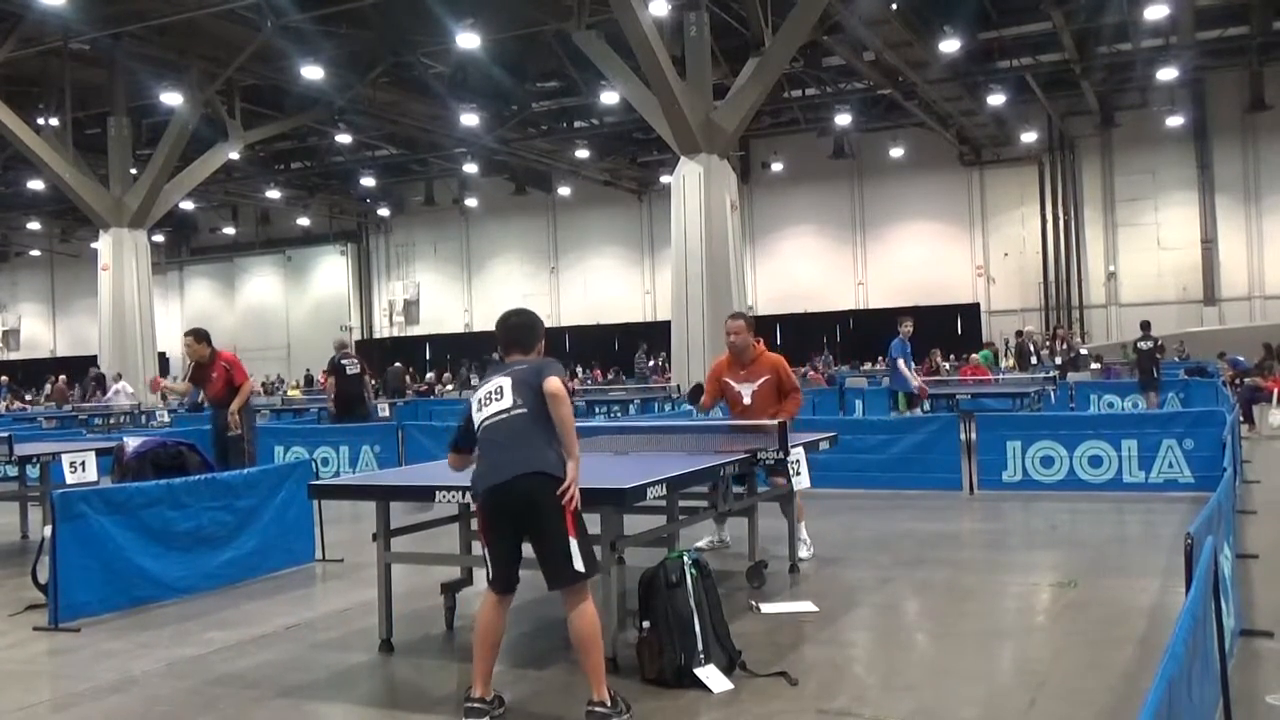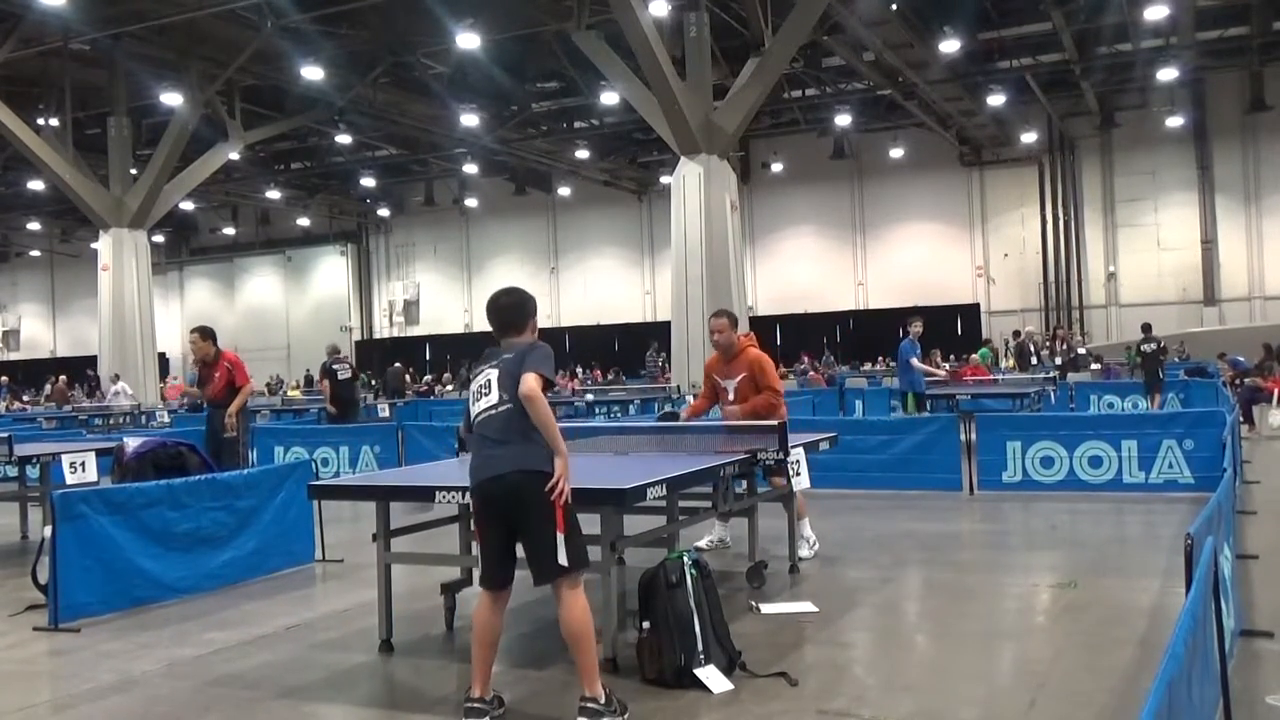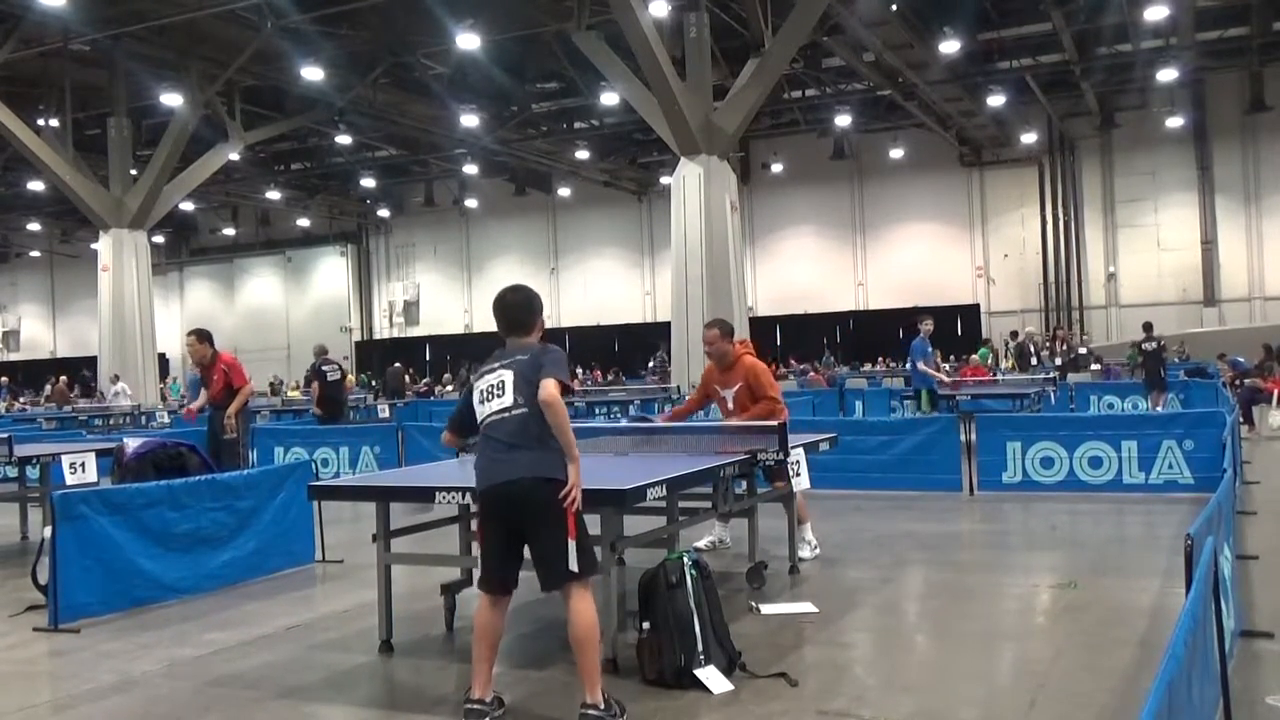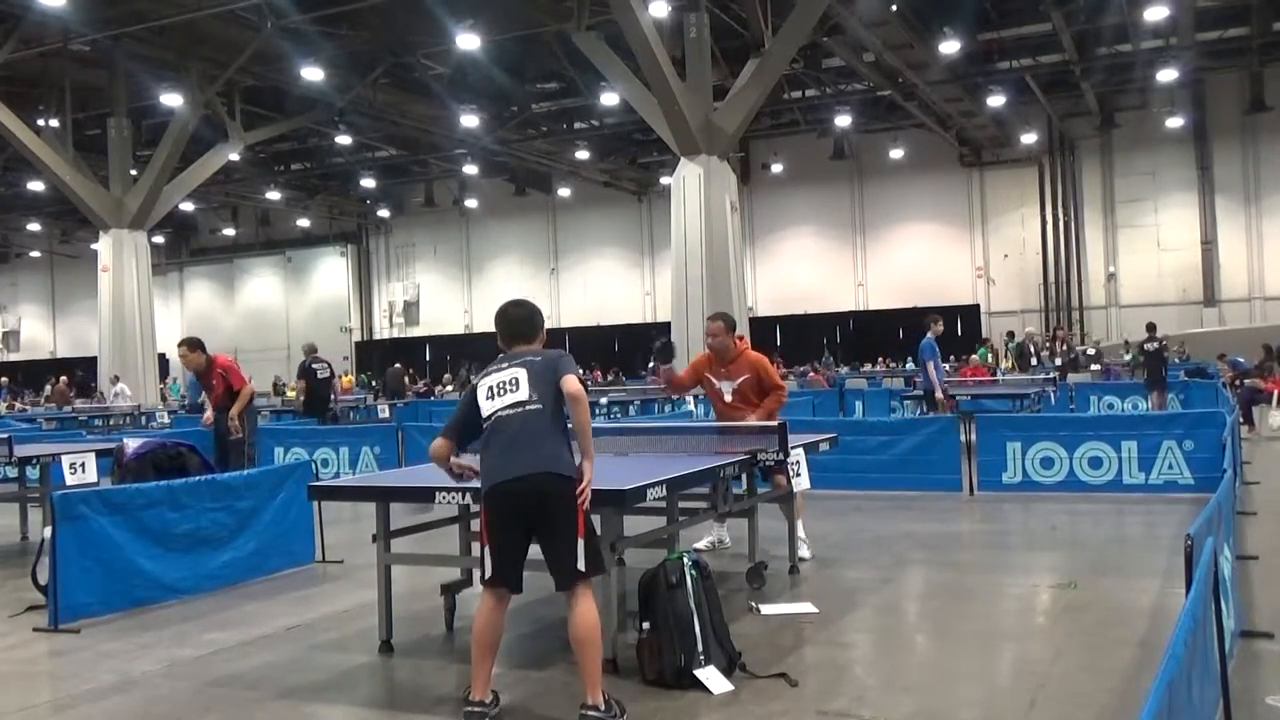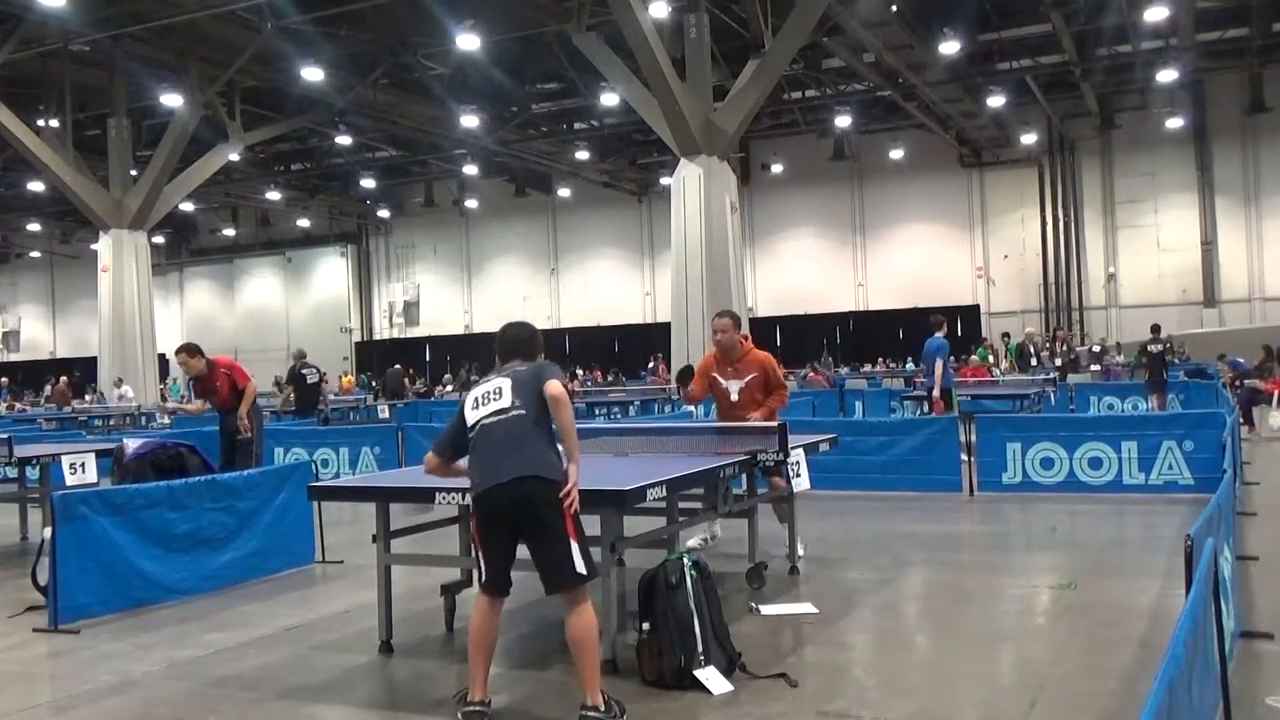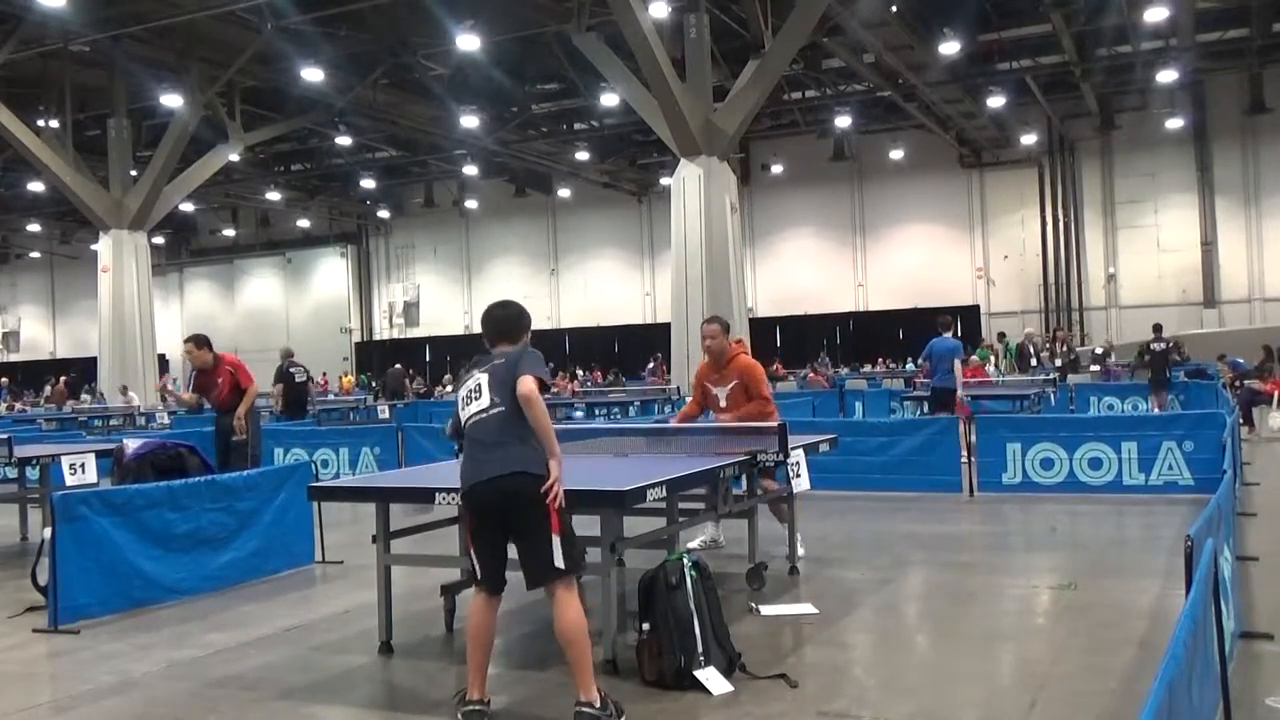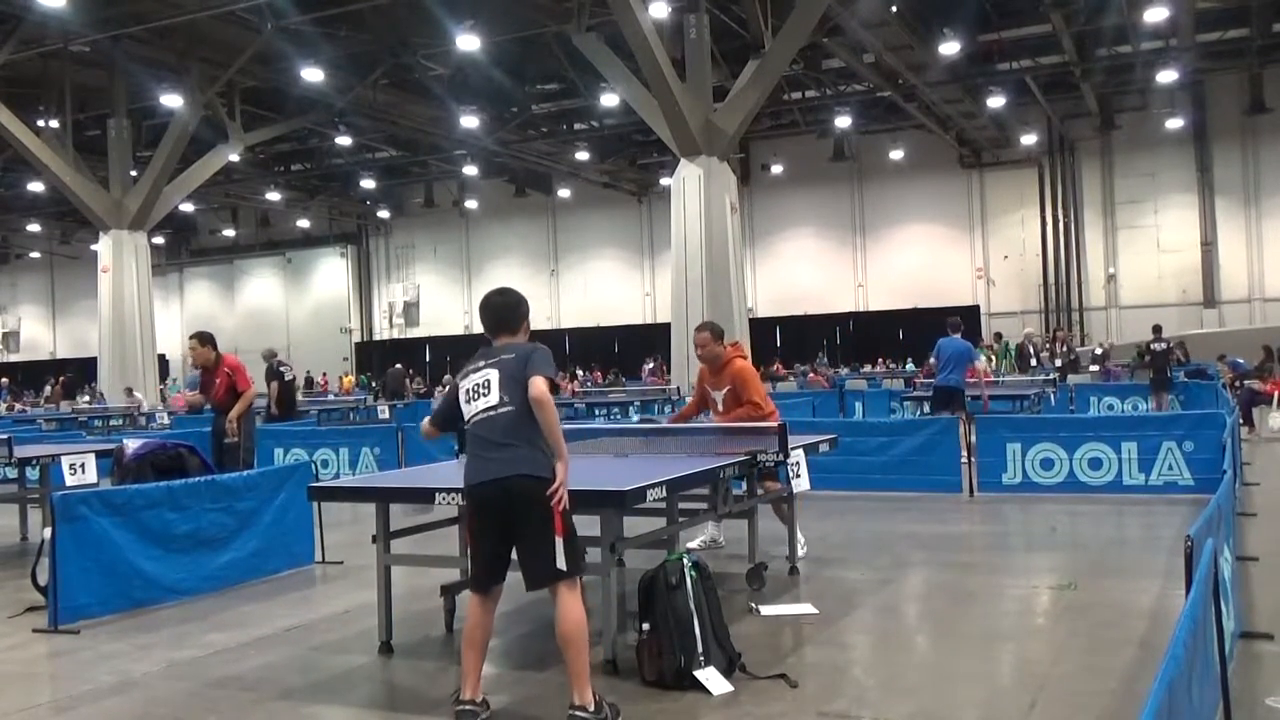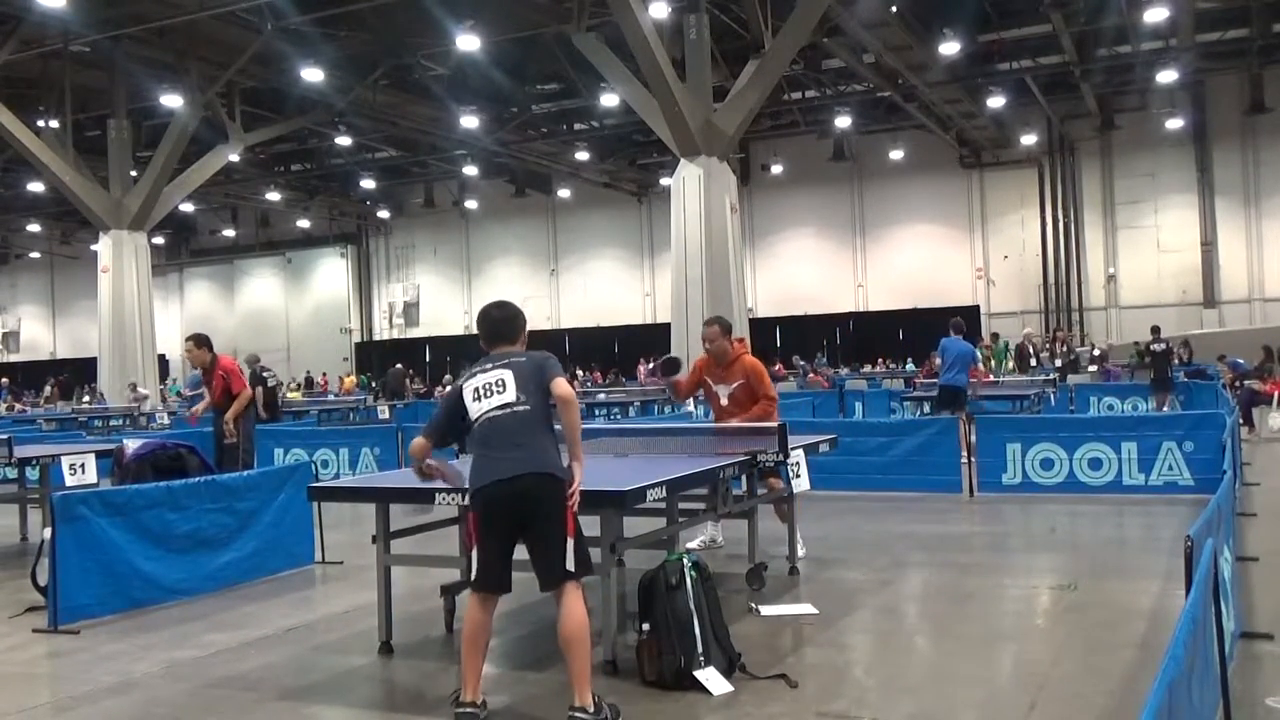
dt=0.2s
person 1, frame 1
left shoulder: (481, 390)
right shoulder: (544, 368)
left elbow: (456, 460)
right elbow: (555, 391)
right wrist: (573, 459)
left hip: (491, 490)
right hip: (540, 480)
left knee: (498, 591)
right knee: (575, 590)
person 1, frame 2
left shoulder: (480, 371)
right shoulder: (536, 351)
left elbow: (467, 431)
right elbow: (529, 390)
right wrist: (561, 453)
left hip: (484, 483)
right hip: (531, 476)
left knee: (493, 589)
right knee: (567, 583)
person 1, frame 3
left shoulder: (482, 374)
right shoulder: (548, 354)
left elbow: (451, 438)
right elbow: (549, 397)
right wrist: (573, 460)
left hip: (493, 487)
right hip: (543, 481)
left knee: (494, 592)
right knee: (576, 587)
person 1, frame 4
left shoulder: (483, 380)
right shoulder: (555, 359)
left elbow: (439, 450)
right elbow: (574, 392)
left wrist: (456, 468)
right wrist: (588, 458)
left hip: (500, 487)
right hip: (554, 480)
left knee: (496, 591)
right knee: (579, 589)
person 1, frame 5
left shoulder: (474, 392)
right shoulder: (543, 369)
left elbow: (433, 463)
right elbow: (556, 395)
left wrist: (464, 469)
right wrist: (573, 462)
left hip: (488, 493)
right hip: (538, 484)
left knee: (490, 593)
right knee: (575, 592)
person 1, frame 6
left shoulder: (469, 378)
right shoulder: (526, 356)
left elbow: (455, 430)
right elbow: (527, 392)
right wrist: (554, 457)
left hip: (476, 487)
right hip: (525, 479)
left knee: (487, 591)
right knee: (561, 586)
person 1, frame 7
left shoulder: (467, 374)
right shoulder: (533, 353)
left elbow: (430, 428)
right elbow: (539, 394)
left wrist: (441, 413)
right wrist: (561, 458)
left hip: (480, 487)
right hip: (531, 480)
left knee: (483, 592)
right knee: (565, 587)
person 1, frame 8
left shoulder: (466, 382)
right shoulder: (539, 360)
left elbow: (418, 448)
right elbow: (565, 395)
left wrist: (424, 468)
right wrist: (578, 461)
left hip: (488, 488)
right hip: (541, 479)
left knee: (483, 592)
right knee: (568, 588)
person 2, frame 1
left shoulder: (773, 362)
right shoulder: (720, 368)
left elbow: (794, 394)
right elbow: (710, 399)
left wrist: (782, 419)
right wrist: (701, 406)
left knee: (781, 483)
left ankle: (802, 538)
right ankle: (720, 535)
person 2, frame 2
left shoulder: (756, 358)
right shoulder: (712, 364)
left elbow: (774, 396)
right elbow: (706, 398)
left wrist: (742, 409)
right wrist: (688, 415)
left knee: (780, 482)
left ankle: (806, 536)
right ankle: (720, 534)
person 2, frame 3
left shoulder: (752, 367)
right shoulder: (711, 371)
left elbow: (772, 403)
right elbow: (697, 401)
left wrist: (741, 419)
right wrist: (669, 417)
left knee: (782, 486)
left ankle: (807, 539)
right ankle: (720, 534)
person 2, frame 4
left shoulder: (755, 361)
right shoulder: (702, 362)
left elbow: (779, 391)
right elbow: (679, 387)
left wrist: (760, 415)
right wrist: (670, 376)
left knee: (780, 481)
left ankle: (799, 538)
right ankle: (719, 536)
person 2, frame 5
left shoulder: (761, 360)
right shoulder: (708, 362)
left elbow: (781, 392)
right elbow: (697, 393)
left wrist: (763, 413)
right wrist: (687, 393)
left knee: (777, 482)
right ankle: (710, 531)
person 2, frame 6
left shoulder: (747, 366)
right shoulder: (703, 370)
left elbow: (763, 404)
right elbow: (696, 404)
left wrist: (733, 417)
right wrist: (679, 420)
left knee: (767, 484)
left ankle: (793, 537)
right ankle: (713, 533)
person 2, frame 7
left shoulder: (741, 369)
right shoulder: (704, 372)
left elbow: (756, 408)
right elbow: (698, 404)
left wrist: (724, 419)
right wrist: (675, 418)
left knee: (770, 485)
left ankle: (797, 537)
right ankle: (714, 534)
person 2, frame 8
left shoulder: (751, 365)
right shoulder: (702, 365)
left elbow: (769, 401)
right elbow: (682, 394)
left wrist: (744, 420)
right wrist: (673, 382)
left knee: (773, 483)
left ankle: (794, 538)
right ankle: (713, 534)
